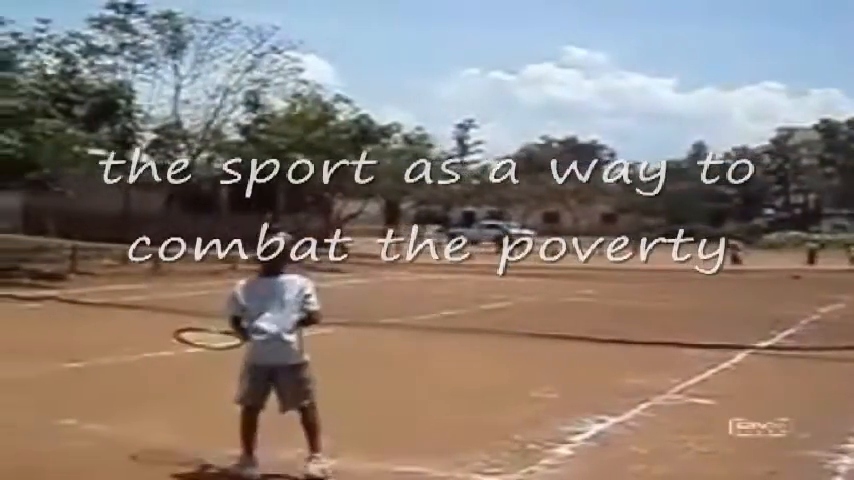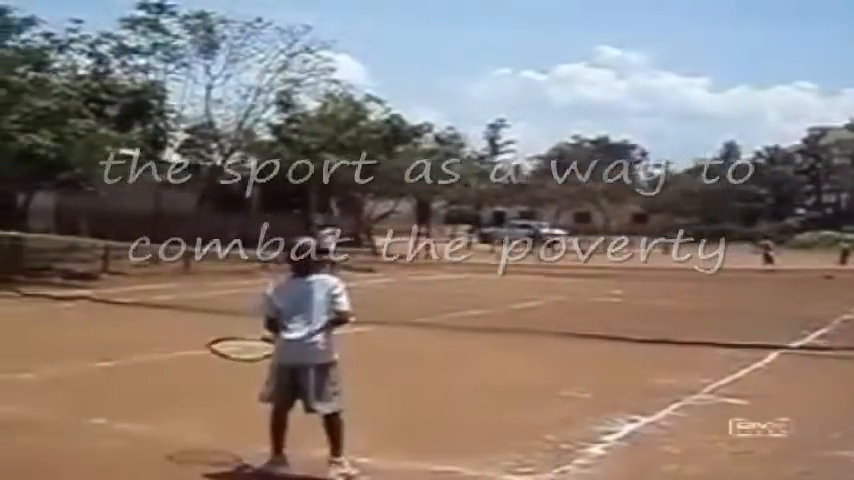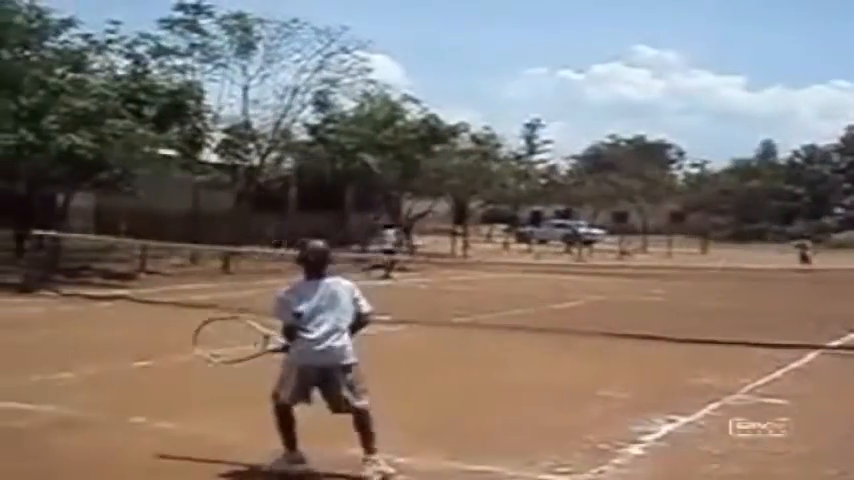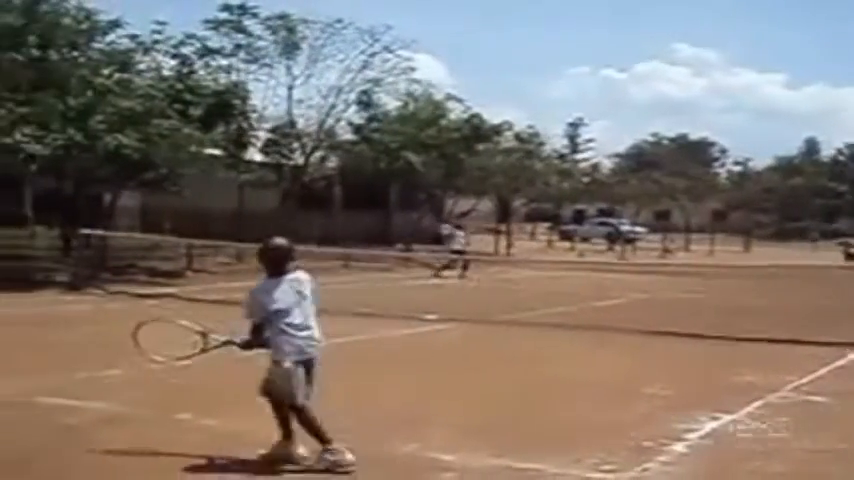
dt=0.4s
person 1, frame 1
left shoulder: (245, 287)
right shoulder: (301, 284)
left elbow: (235, 322)
right elbow: (313, 317)
left hip: (258, 355)
right hip: (291, 354)
left knee: (250, 406)
right knee: (307, 406)
right ankle: (315, 459)
person 1, frame 2
left shoulder: (278, 288)
right shoulder: (332, 284)
left elbow: (271, 324)
right elbow: (344, 316)
right wrist: (324, 326)
left hip: (286, 355)
right hip: (318, 354)
left knee: (280, 407)
right knee: (330, 409)
left ankle: (277, 459)
person 1, frame 3
left shoulder: (290, 293)
right shoulder: (345, 287)
left elbow: (287, 330)
right elbow: (363, 319)
left hip: (303, 358)
right hip: (339, 355)
left knee: (282, 403)
right knee: (359, 407)
left ankle: (292, 456)
person 1, frame 4
left shoulder: (260, 292)
right shoulder: (304, 279)
left elbow: (258, 328)
left wrist: (251, 342)
left hip: (288, 352)
right hip: (309, 348)
left knee: (297, 404)
right knee: (272, 392)
left ankle: (333, 451)
right ankle: (288, 444)
